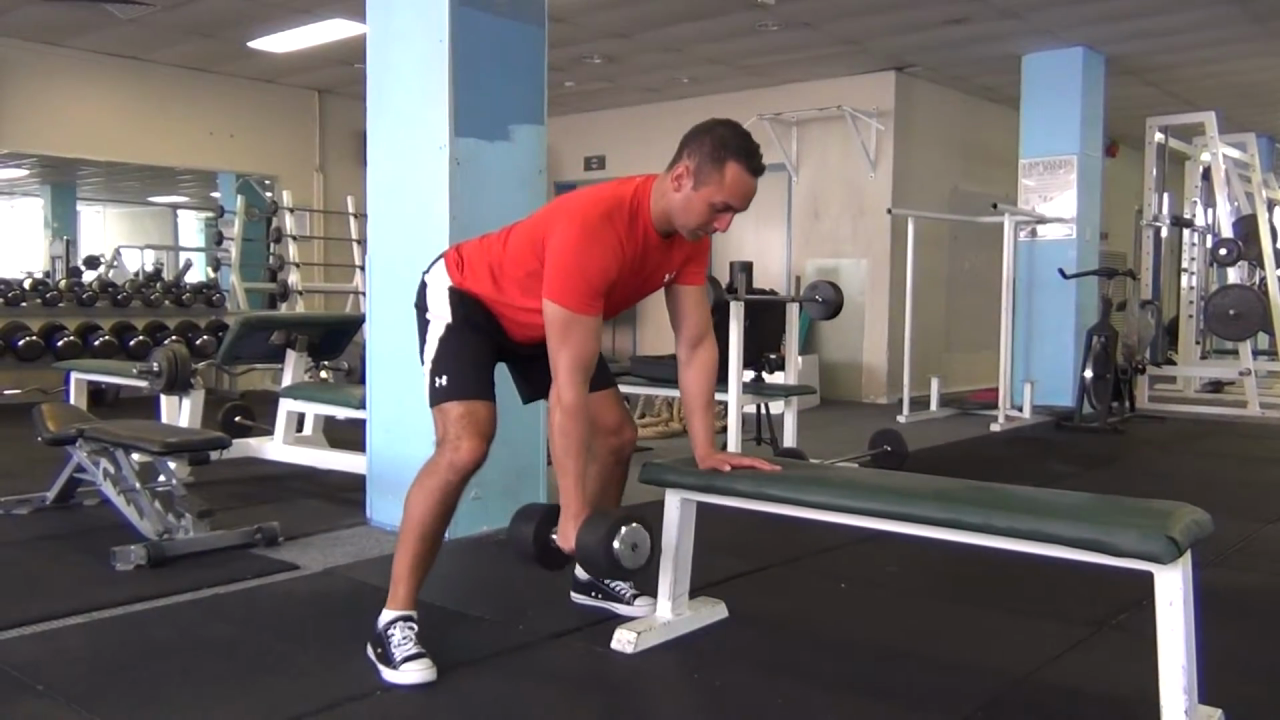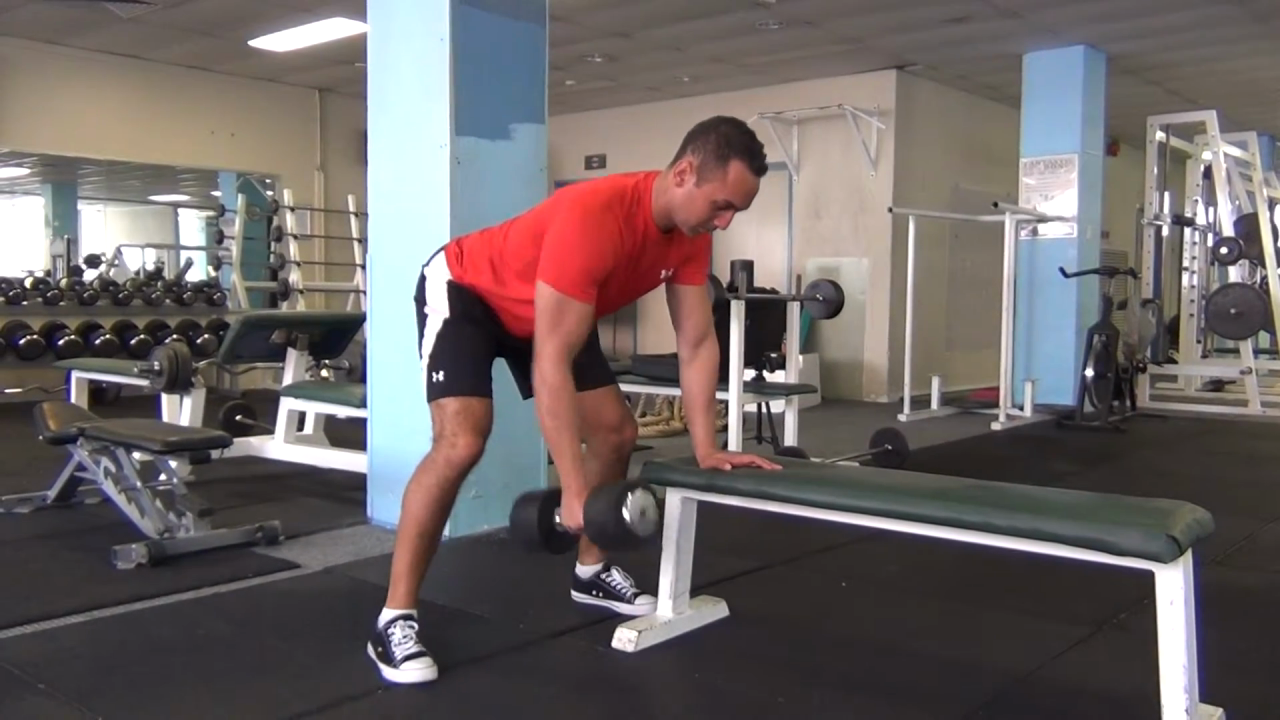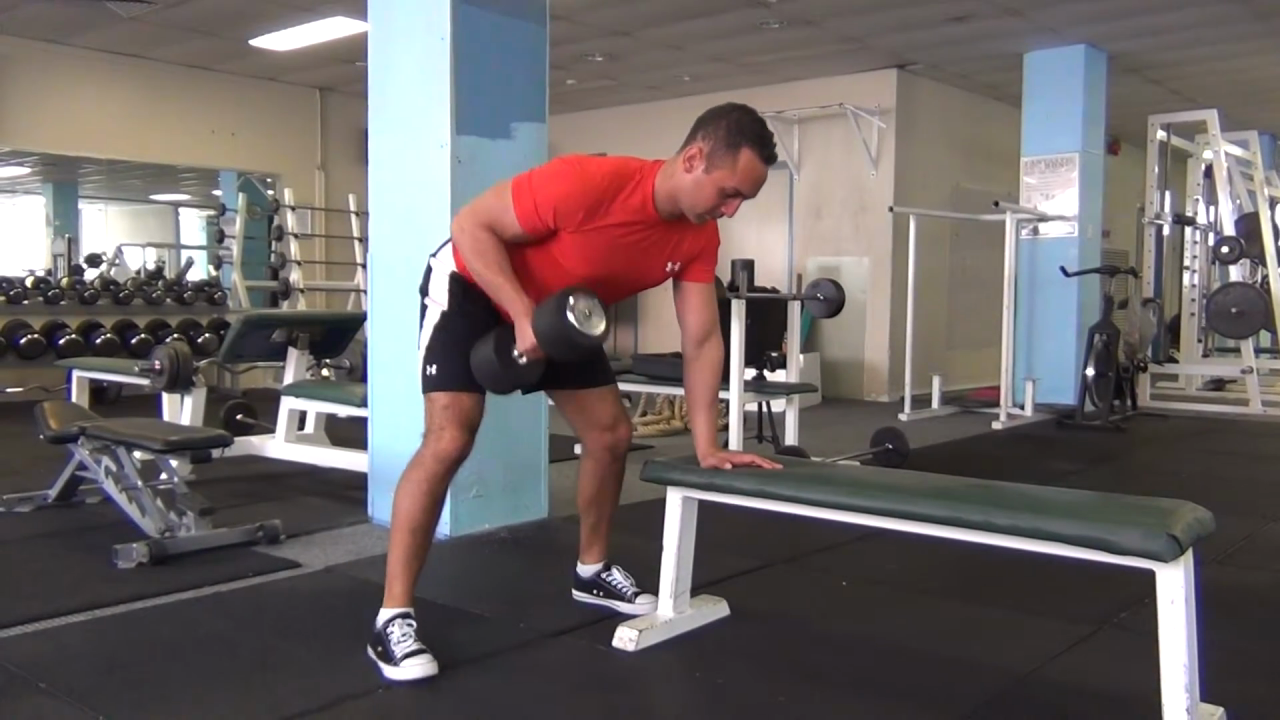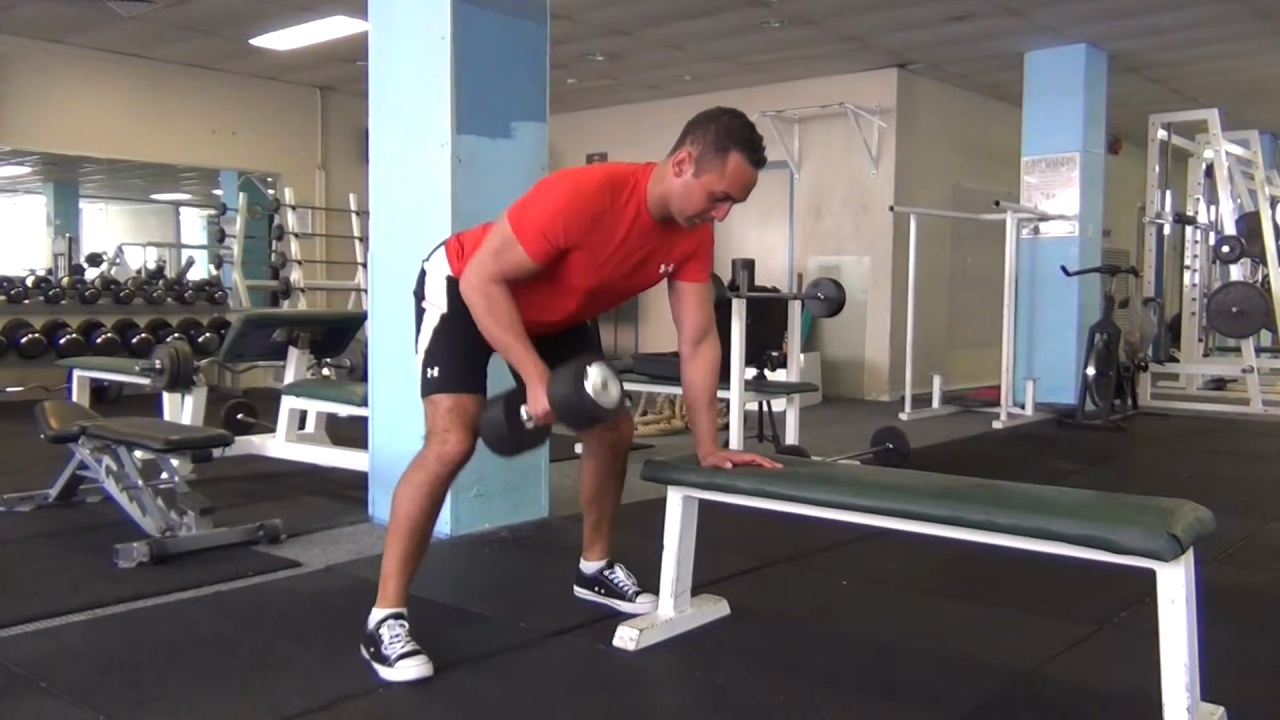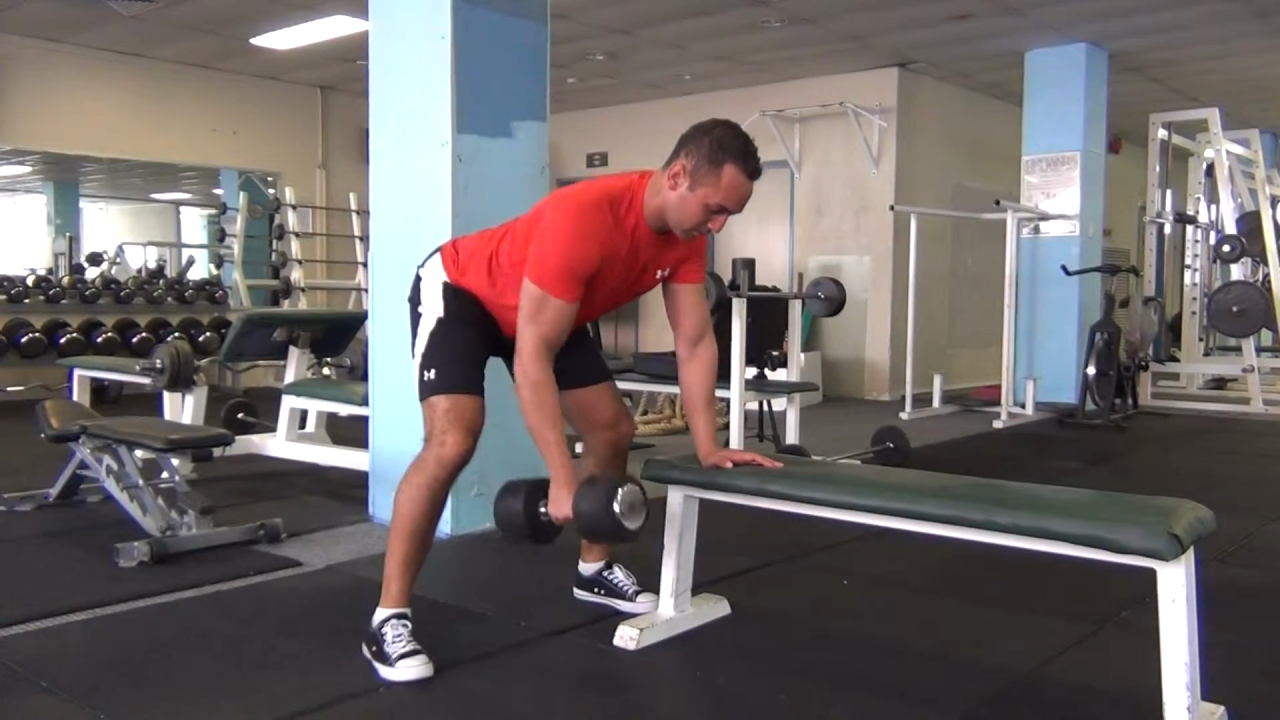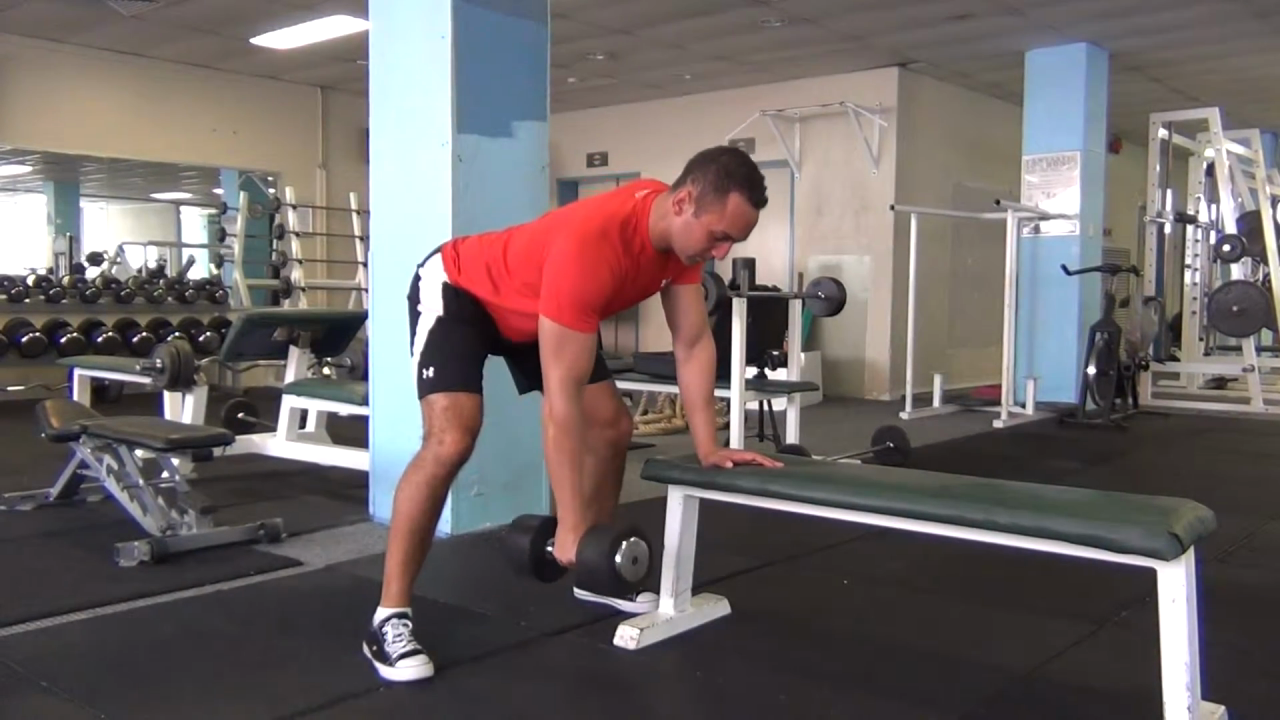
dt=0.4s
person 1, frame 1
left shoulder: (689, 233)
right shoulder: (591, 228)
left elbow: (696, 343)
right elbow: (570, 384)
left wrist: (706, 449)
right wrist: (571, 512)
left hip: (541, 316)
right hip: (463, 296)
left knee: (616, 436)
right knee: (465, 446)
left ankle: (590, 575)
right ankle: (395, 619)
person 1, frame 2
left shoulder: (690, 238)
right shoulder: (593, 215)
left elbow: (696, 343)
right elbow: (553, 365)
left wrist: (706, 449)
right wrist: (572, 486)
left hip: (550, 308)
right hip: (465, 292)
left knee: (617, 434)
right knee: (461, 444)
left ankle: (591, 571)
right ankle: (395, 617)
person 1, frame 3
left shoulder: (701, 235)
right shoulder: (588, 182)
left elbow: (703, 339)
right elbow: (470, 222)
left wrist: (707, 447)
right wrist: (522, 314)
right hip: (471, 287)
left knee: (611, 433)
right knee: (448, 441)
left ankle: (592, 571)
right ankle: (394, 617)
person 1, frame 4
left shoulder: (693, 232)
right shoulder: (581, 196)
left elbow: (698, 339)
right elbow: (482, 279)
left wrist: (707, 445)
right wrist: (536, 380)
left hip: (553, 313)
right hip: (464, 289)
left knee: (613, 430)
right knee: (452, 442)
left ankle: (595, 568)
right ankle: (386, 617)
person 1, frame 5
left shoulder: (685, 232)
right shoulder: (582, 218)
left elbow: (694, 341)
right elbow: (533, 357)
left wrist: (707, 446)
right wrist: (560, 481)
left hip: (548, 309)
right hip: (458, 293)
left knee: (613, 430)
right knee: (452, 442)
left ankle: (594, 569)
right ankle: (389, 616)
person 1, frame 6
left shoulder: (684, 230)
right shoulder: (590, 244)
left elbow: (693, 342)
right elbow: (562, 398)
left wrist: (707, 447)
right wrist: (570, 525)
left hip: (531, 310)
right hip: (456, 291)
left knee: (613, 428)
right knee: (450, 441)
right ankle: (389, 616)
